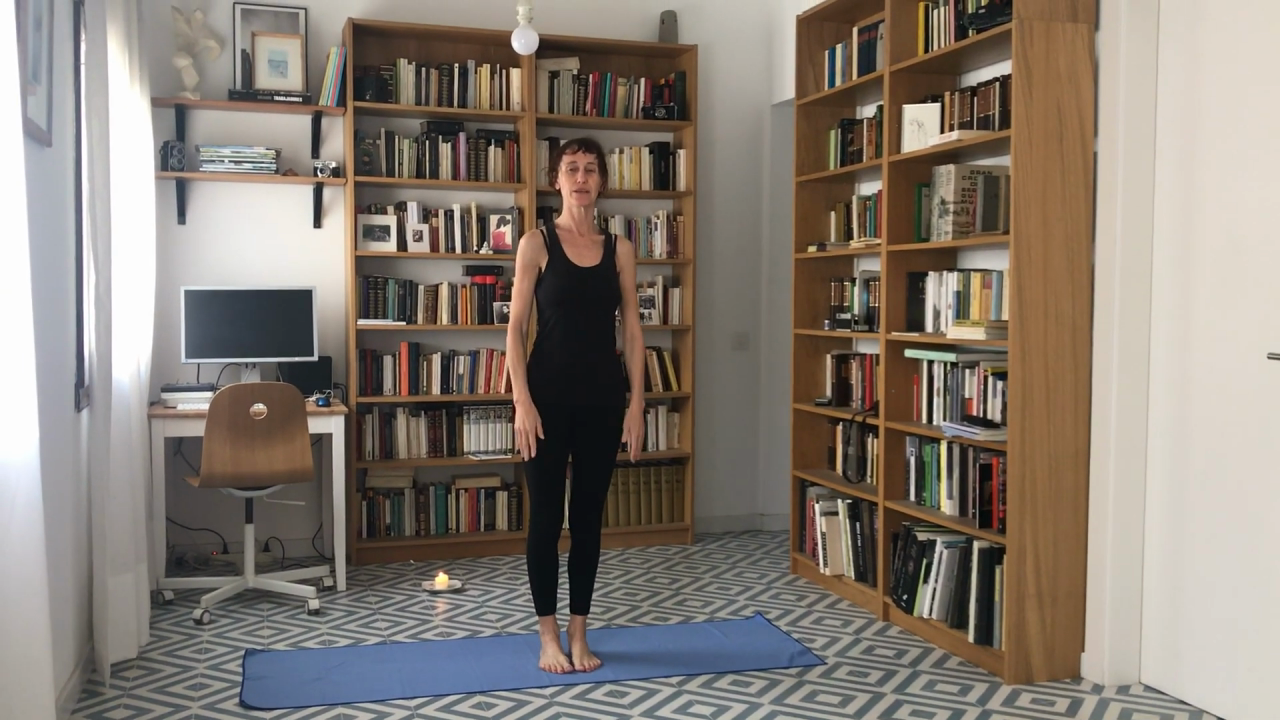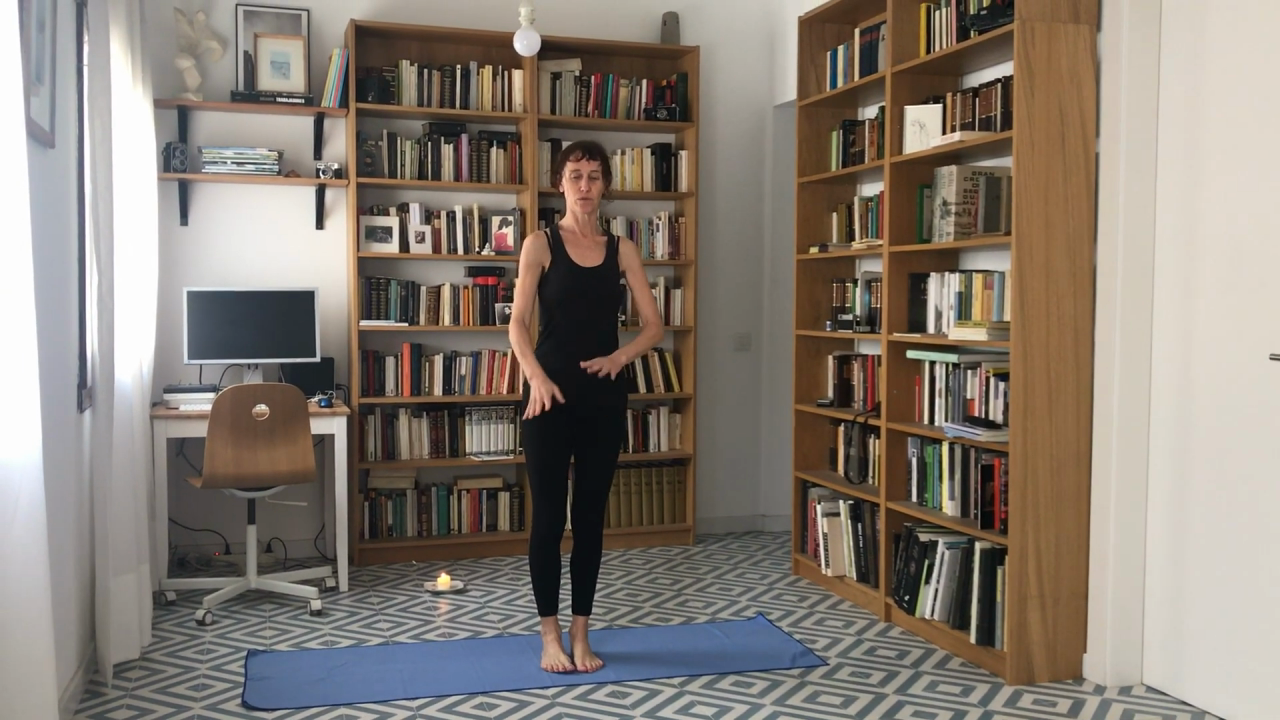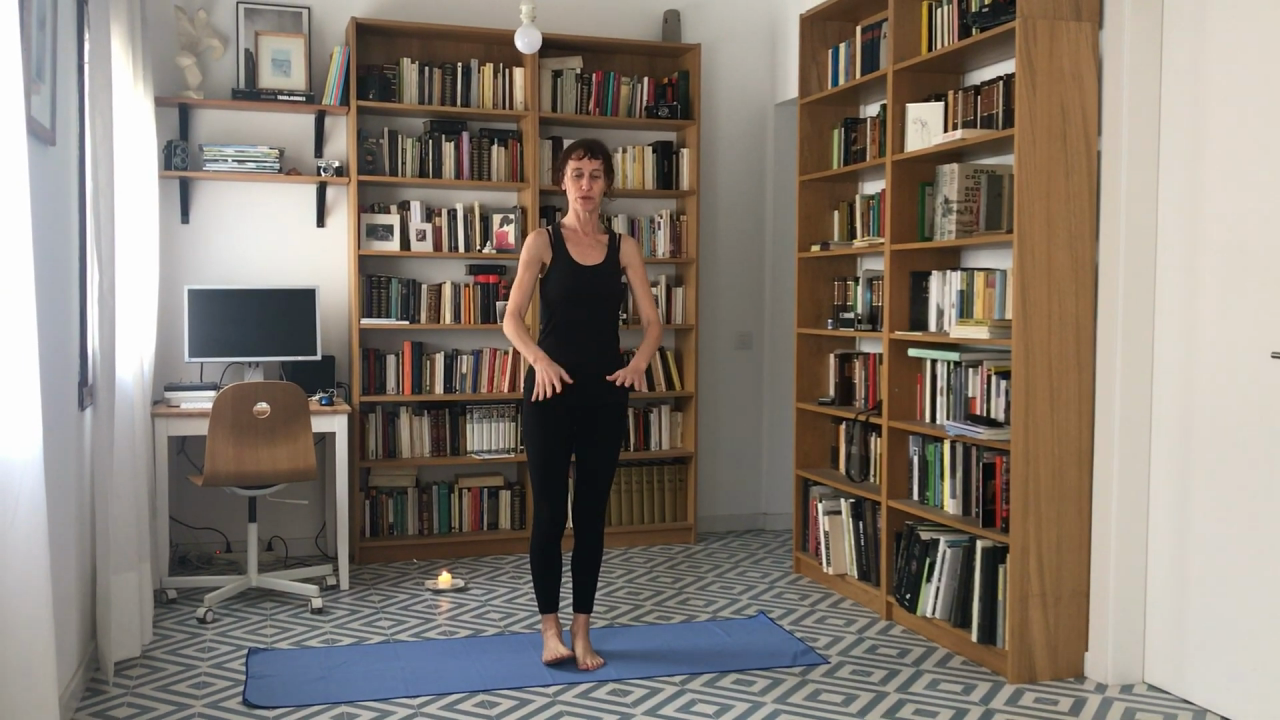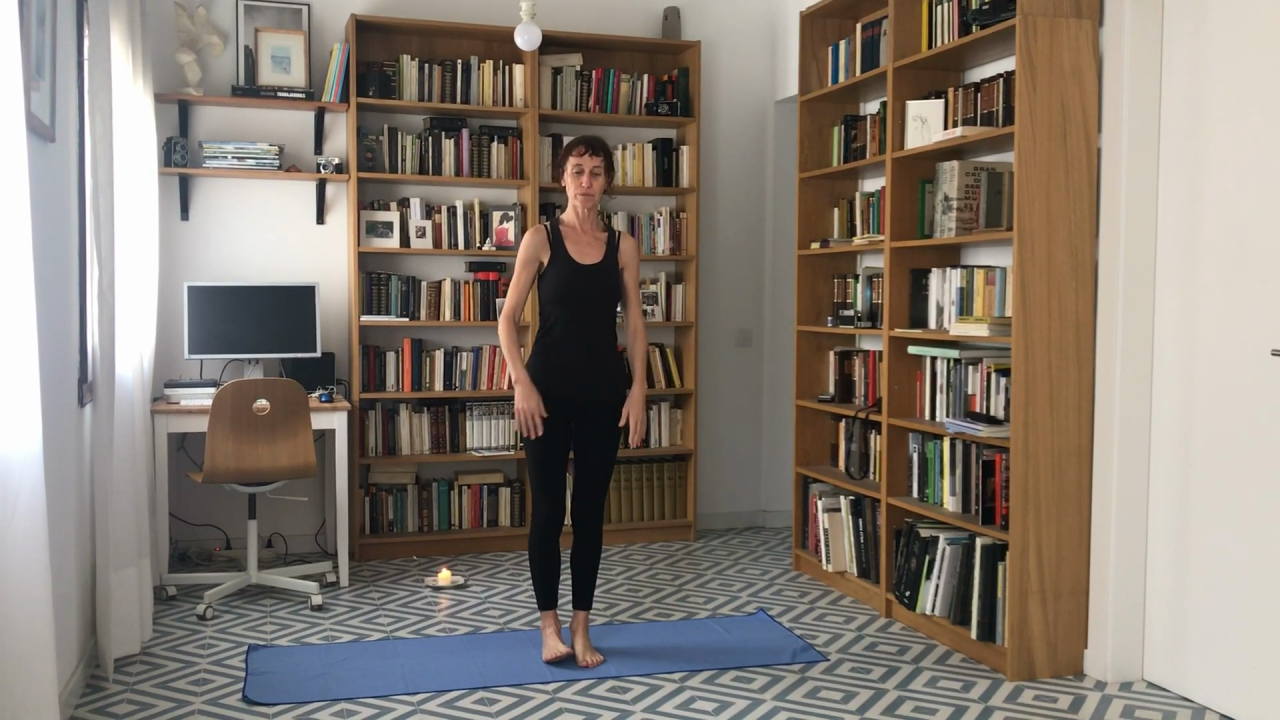
dt=0.3s
person 1, frame 1
left shoulder: (619, 249)
right shoulder: (537, 243)
left elbow: (633, 333)
right elbow: (515, 330)
left wrist: (635, 404)
right wrist: (522, 402)
left hip: (603, 396)
right hip: (548, 395)
left knee: (588, 516)
right knee: (546, 516)
left ankle: (578, 633)
right ankle: (548, 635)
person 1, frame 2
left shoulder: (622, 249)
right shoulder: (540, 243)
left elbow: (653, 323)
right elbow: (518, 323)
left wrist: (621, 355)
right wrist: (535, 375)
left hip: (604, 394)
right hip: (550, 394)
left knee: (590, 516)
right knee: (549, 515)
left ankle: (581, 633)
right ankle: (551, 634)
person 1, frame 3
left shoulder: (624, 246)
right shoulder: (542, 241)
left elbow: (652, 319)
right elbow: (512, 316)
left wrist: (639, 362)
right wrist: (539, 359)
left hip: (605, 391)
right hip: (552, 389)
left knee: (591, 512)
right knee: (550, 512)
left ankle: (582, 630)
right ankle: (550, 628)
person 1, frame 4
left shoulder: (623, 245)
right shoulder: (540, 238)
left elbow: (635, 324)
right elbow: (508, 320)
left wrist: (638, 387)
right wrist: (521, 384)
left hip: (604, 388)
right hip: (549, 388)
left knee: (591, 510)
right knee: (549, 509)
left ankle: (581, 627)
right ankle: (550, 625)
